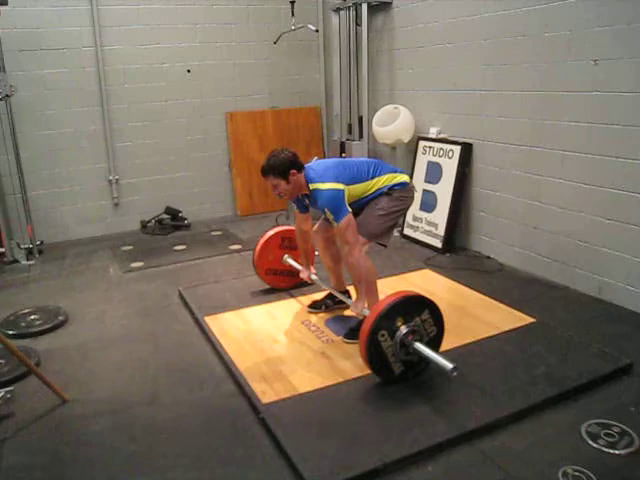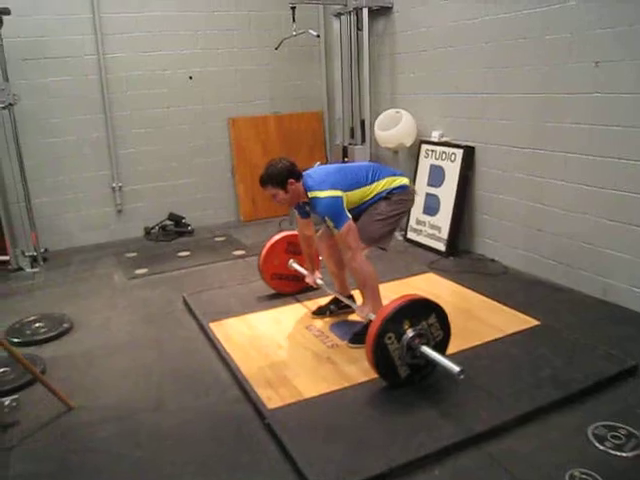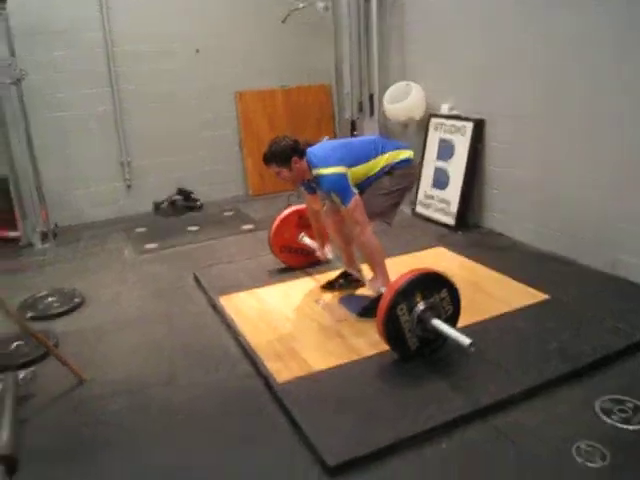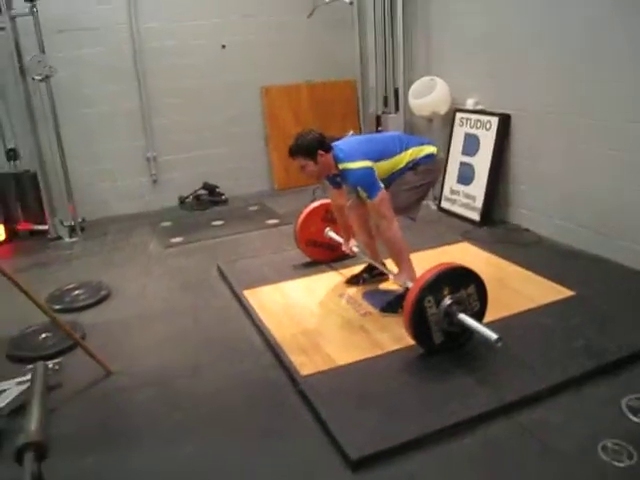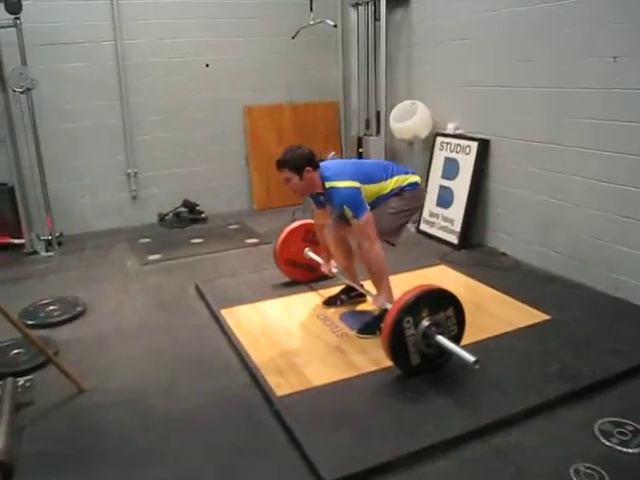
dt=0.3s
person 1, frame 1
left shoulder: (326, 192)
right shoulder: (299, 185)
left elbow: (351, 246)
right elbow: (303, 228)
left wrist: (362, 298)
right wrist: (306, 266)
left hip: (394, 189)
right hip: (367, 189)
left knee: (354, 246)
right knee: (320, 234)
right ankle: (340, 293)
person 1, frame 2
left shoulder: (325, 198)
right shoulder: (300, 191)
left elbow: (352, 252)
right elbow: (306, 233)
left wrist: (368, 303)
right wrist: (311, 270)
left hip: (394, 193)
right hip: (369, 192)
left knee: (353, 251)
right knee: (324, 240)
right ankle: (344, 298)
person 1, frame 3
left shoulder: (330, 175)
right shoulder: (306, 166)
left elbow: (360, 226)
right elbow: (314, 209)
left wrist: (378, 278)
right wrist: (321, 245)
left hip: (398, 166)
right hip: (376, 163)
left knee: (354, 225)
right knee: (330, 215)
right ankle: (352, 273)
person 1, frame 4
left shoulder: (357, 170)
right shoulder: (331, 161)
left elbow: (386, 220)
right elbow: (339, 203)
left wrist: (403, 271)
right wrist: (347, 238)
left hip: (422, 162)
right hip: (400, 159)
left knee: (380, 219)
right knee: (354, 209)
right ankle: (377, 268)
person 1, frame 5
left shoulder: (343, 191)
right shoulder: (315, 182)
left elbow: (370, 242)
right elbow: (321, 224)
left wrist: (383, 293)
right wrist: (327, 259)
left hip: (406, 191)
right hip: (380, 191)
left knee: (362, 242)
right knee: (333, 232)
left ankle: (388, 308)
right ankle: (354, 289)
